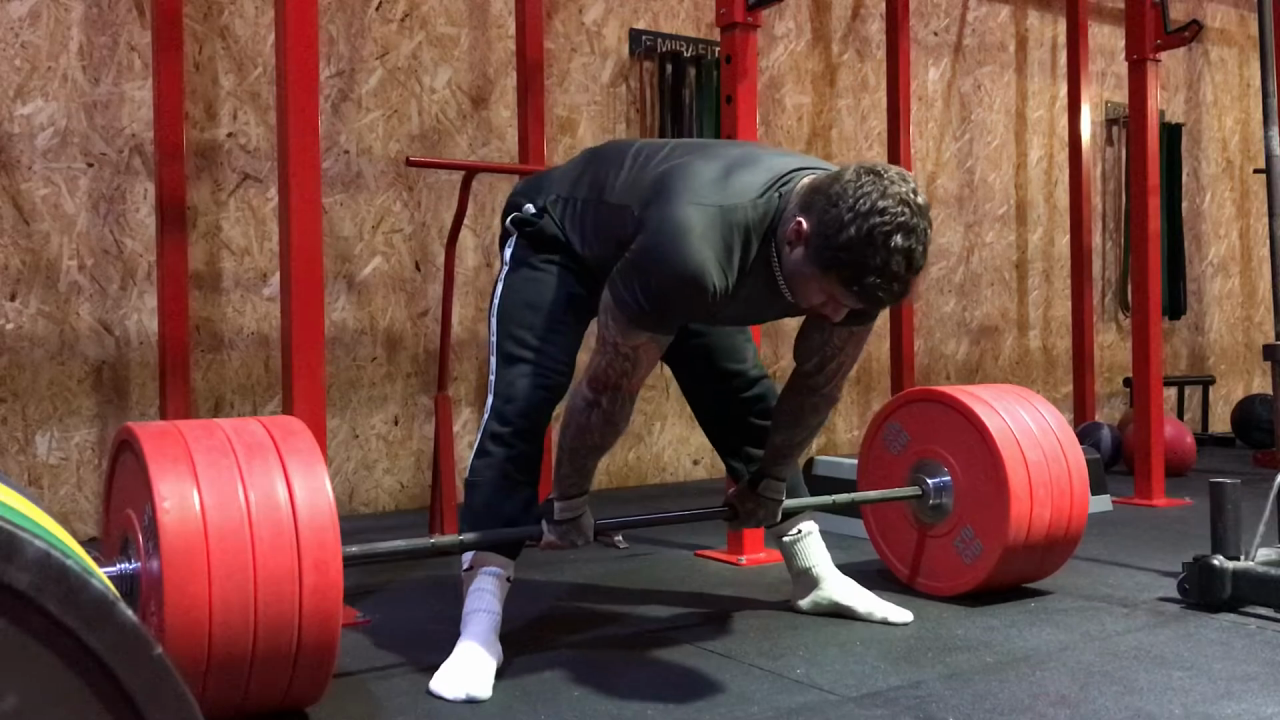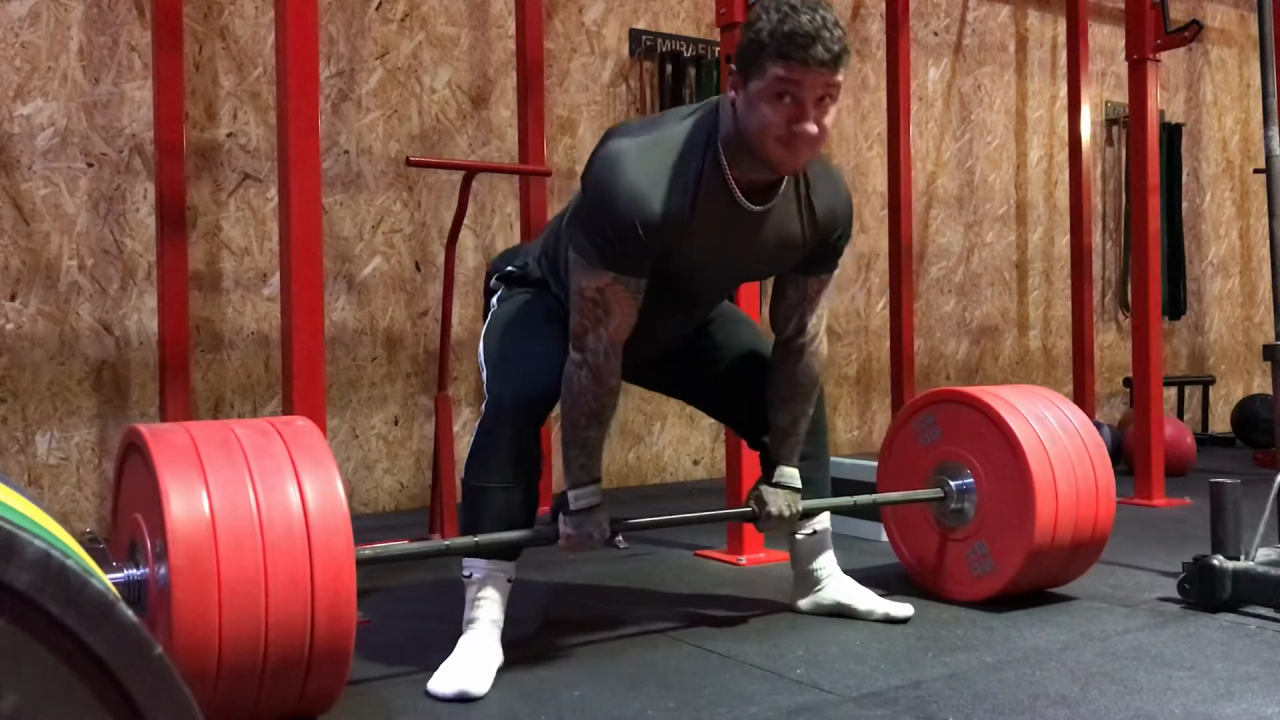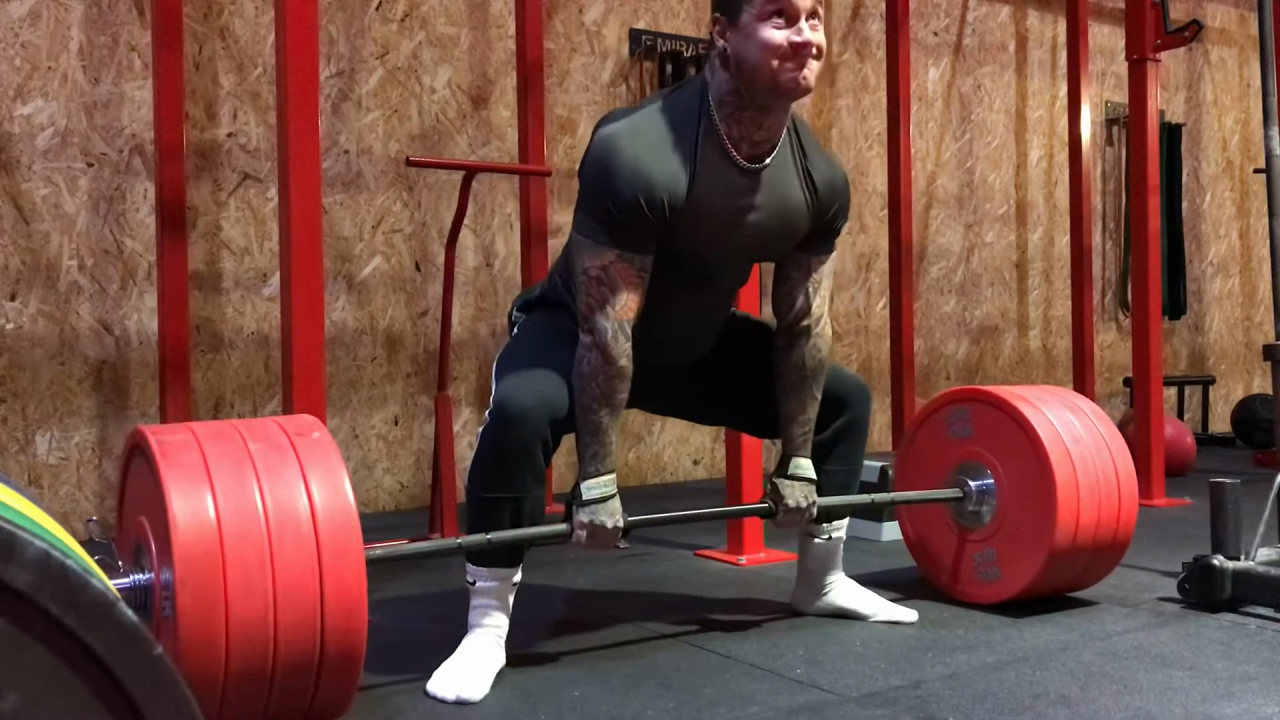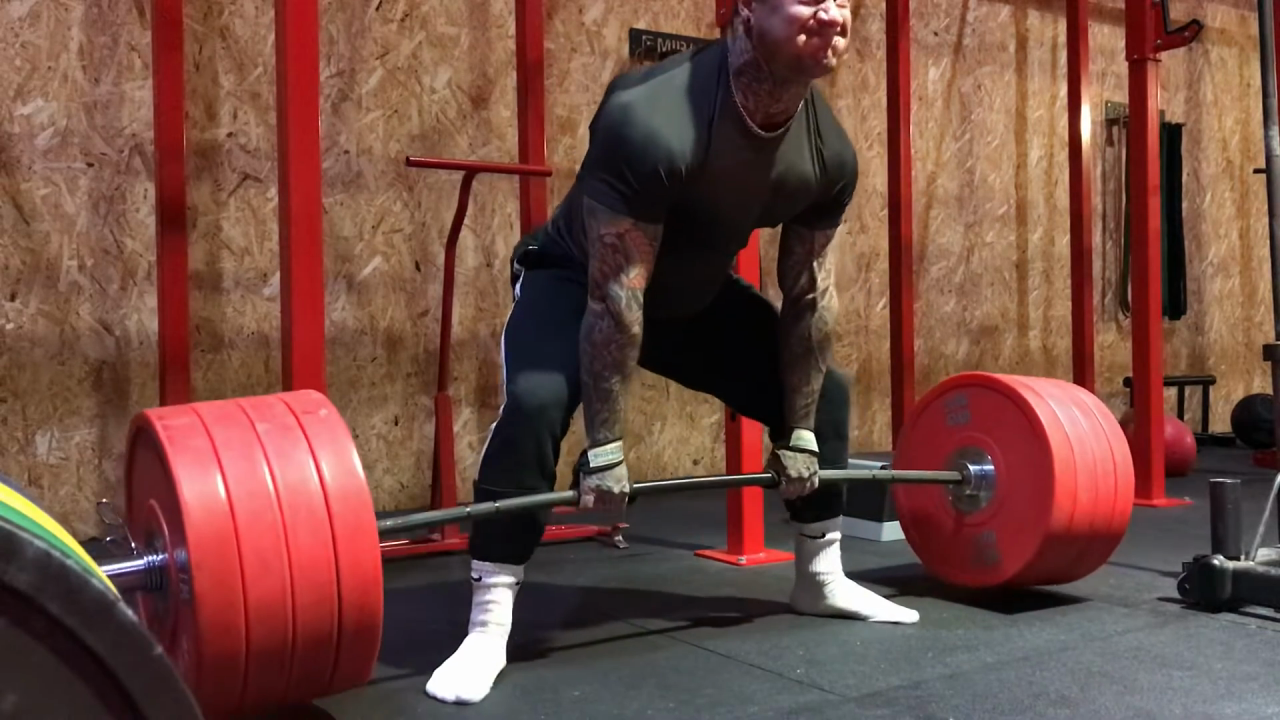
dt=1s
person 1, frame 1
left shoulder: (855, 251)
right shoulder: (691, 245)
left elbow: (817, 382)
right elbow: (609, 389)
left wrist: (770, 482)
right wrist: (568, 503)
left hip: (677, 272)
right hip: (558, 236)
left knee: (751, 398)
right knee: (524, 402)
left ankle: (815, 576)
right ankle: (481, 620)
person 1, frame 2
left shoulder: (825, 201)
right shoulder: (638, 175)
left elbow: (799, 342)
right elbow: (596, 353)
left wrist: (785, 470)
right wrist: (583, 494)
left hip: (678, 314)
right hip: (550, 299)
left knee: (795, 396)
right knee: (517, 400)
left ankle: (818, 576)
right ankle: (484, 618)
person 1, frame 3
left shoulder: (819, 178)
right shoulder: (638, 153)
left elbow: (804, 325)
right elbow: (606, 332)
left wrist: (796, 462)
right wrist: (597, 482)
left hip: (699, 340)
right hip: (573, 329)
left knee: (844, 397)
right knee: (523, 411)
left ankle: (822, 580)
right ankle: (487, 624)
person 1, frame 4
left shoulder: (828, 151)
right shoulder: (652, 119)
left elbow: (809, 296)
right elbow: (616, 300)
left wrist: (798, 433)
right wrist: (605, 449)
left hip: (698, 292)
right hip: (576, 279)
left knee: (823, 392)
right knee: (537, 403)
left ankle: (821, 578)
right ankle: (489, 626)
